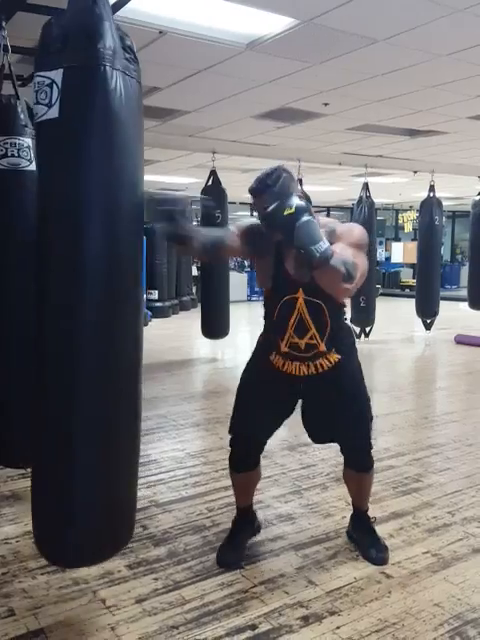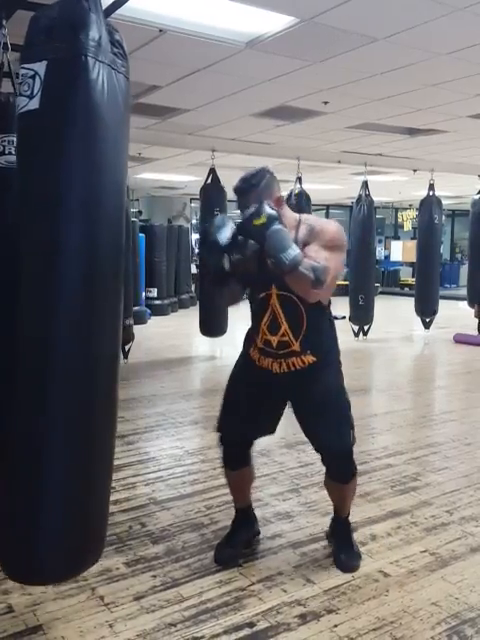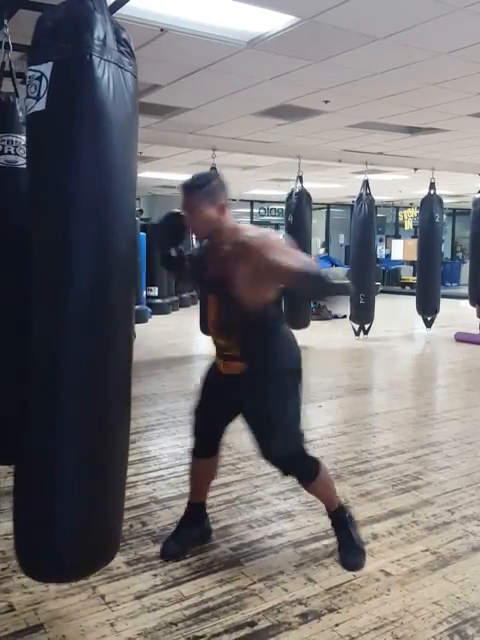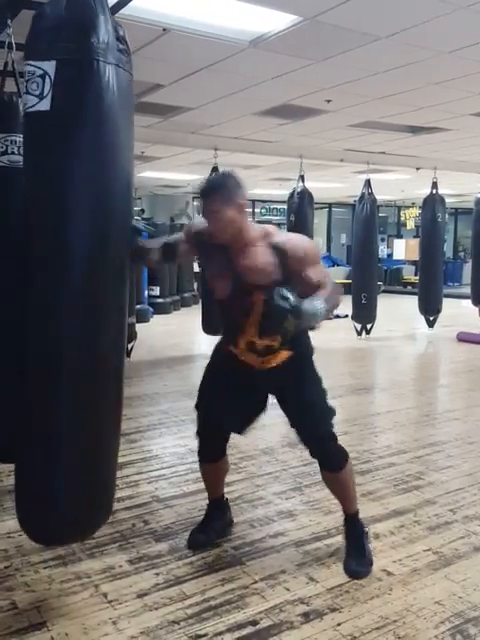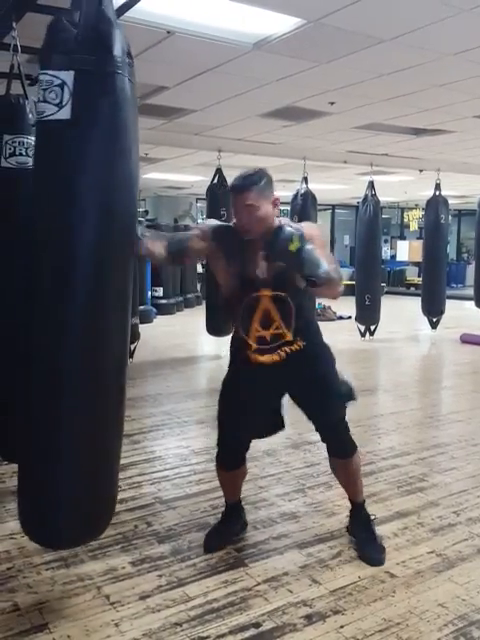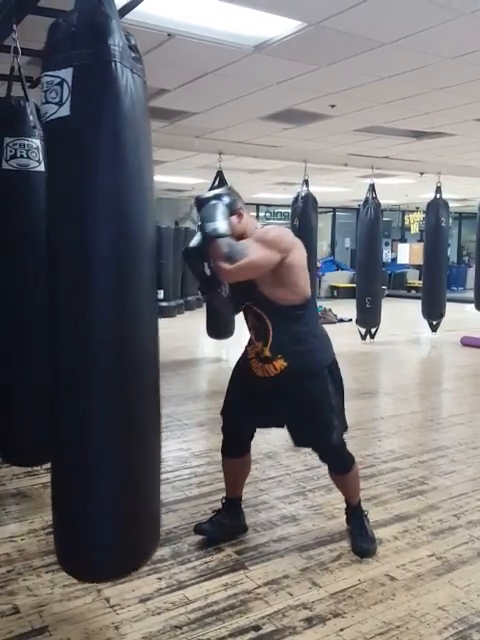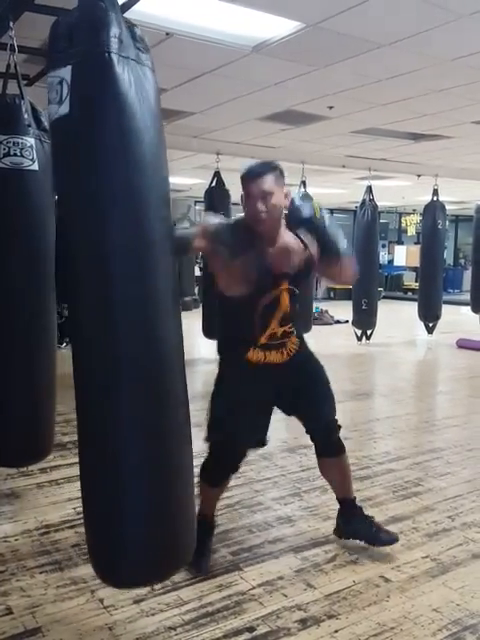
dt=0.5s
person 1, frame 1
left shoulder: (346, 233)
right shoulder: (260, 236)
left elbow: (344, 284)
right elbow: (210, 245)
left wrist: (305, 227)
right wrist: (180, 229)
left hip: (332, 361)
right hip: (274, 359)
left knee: (358, 448)
right knee: (244, 445)
left ankle: (361, 523)
right ankle: (244, 522)
person 1, frame 2
left shoulder: (323, 232)
right shoulder: (250, 238)
left elbow: (315, 289)
right elbow: (230, 296)
left wrist: (276, 235)
left hip: (314, 361)
right hip: (258, 358)
left knee: (339, 453)
right knee: (232, 441)
left ankle: (341, 528)
right ankle: (244, 523)
person 1, frame 3
left shoulder: (252, 243)
right shoulder: (213, 245)
left elbow: (303, 270)
left wrist: (313, 281)
right wrist: (181, 261)
left hip: (268, 363)
right hip: (230, 361)
left knee: (287, 455)
right knee: (205, 436)
left ankle: (343, 521)
right ankle: (195, 521)
person 1, frame 4
left shoulder: (289, 246)
right shoulder: (203, 239)
left elbow: (329, 292)
right elbow: (161, 250)
left wrist: (300, 314)
right wrist: (145, 250)
left hip: (287, 356)
right hip: (234, 357)
left knee: (322, 443)
right knee: (211, 435)
left ankle: (355, 527)
right ankle: (218, 513)
person 1, frame 5
left shoulder: (304, 234)
right shoulder: (220, 237)
left elbow: (333, 289)
right elbow: (168, 247)
left wrist: (304, 255)
right wrist: (141, 241)
left hip: (304, 352)
right hip: (250, 358)
left knee: (336, 432)
right knee: (232, 444)
left ankle: (359, 517)
right ankle: (233, 515)
person 1, frame 6
left shoulder: (275, 238)
right shoulder: (240, 248)
left elbow: (227, 269)
right elbow: (227, 294)
left wrist: (213, 221)
left hip: (306, 363)
right hip: (260, 359)
left knee: (329, 447)
right knee: (234, 432)
left ankle: (356, 515)
right ankle: (232, 513)
person 1, frame 7
left shoulder: (301, 237)
right shoulder: (225, 237)
left elbow: (346, 276)
left wrist: (327, 241)
left hip: (291, 354)
right hip: (242, 361)
left knee: (327, 435)
right knee: (225, 452)
left ankle: (351, 515)
right ankle: (203, 526)
